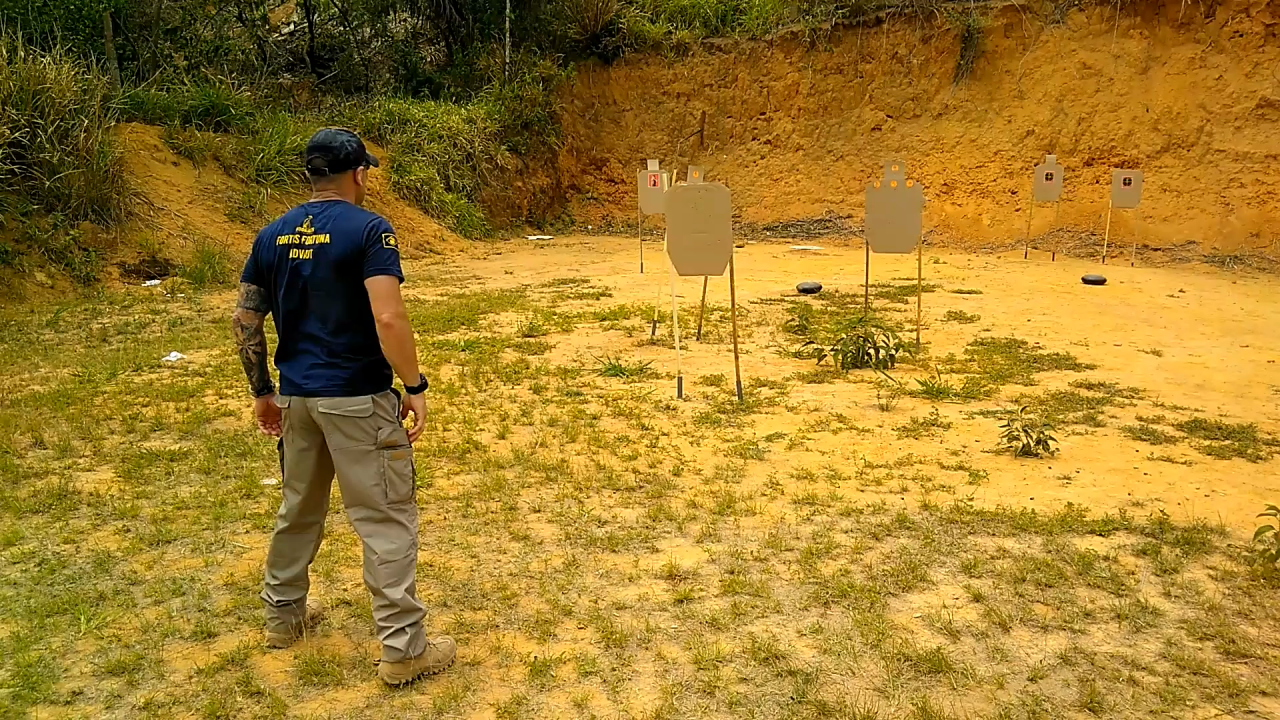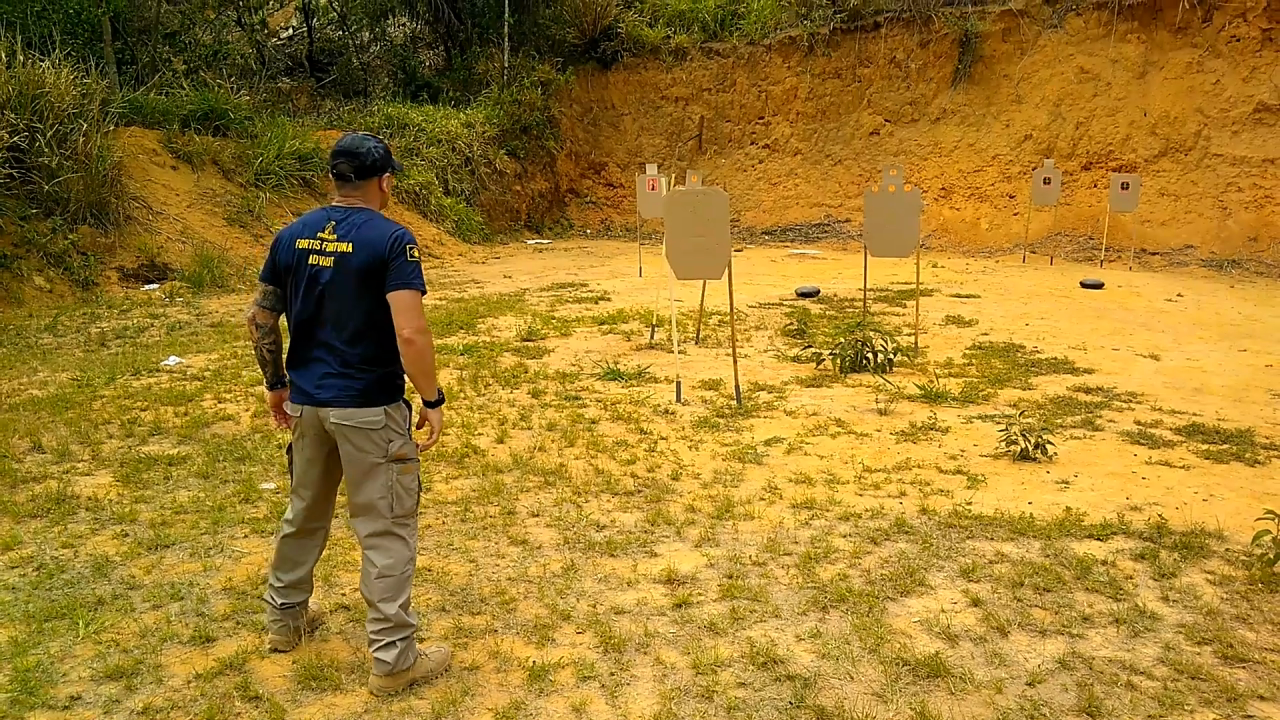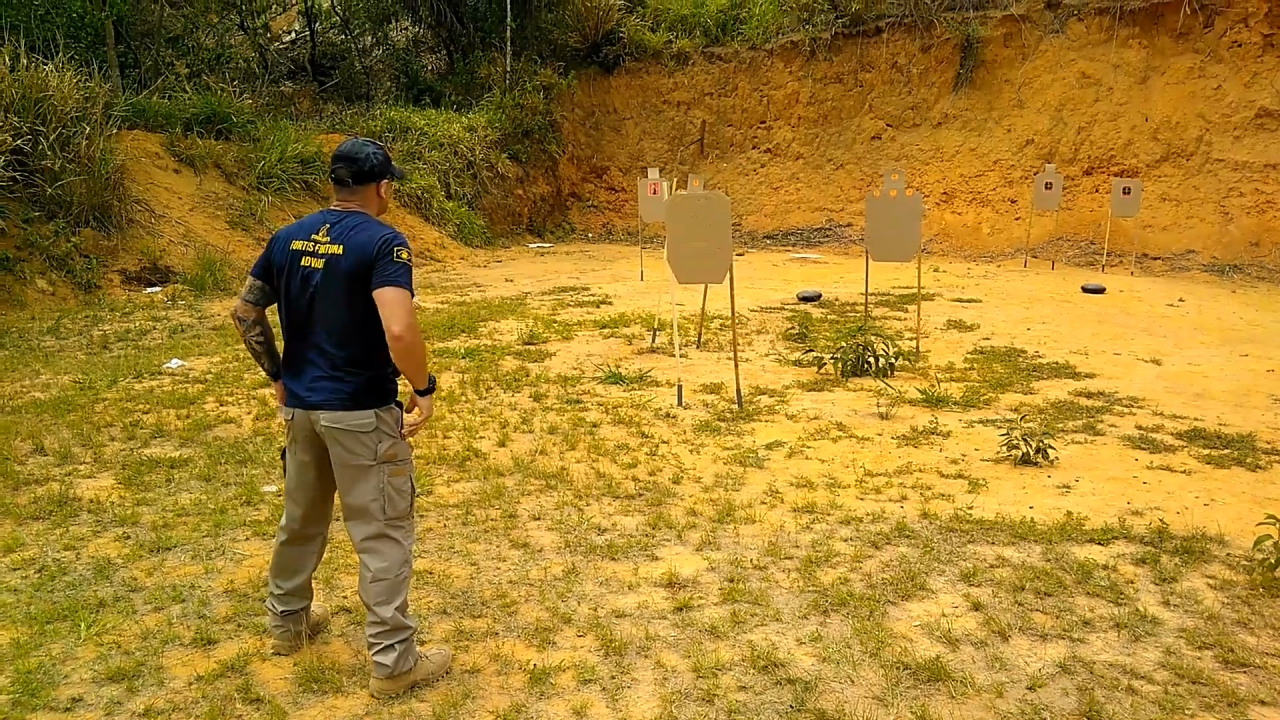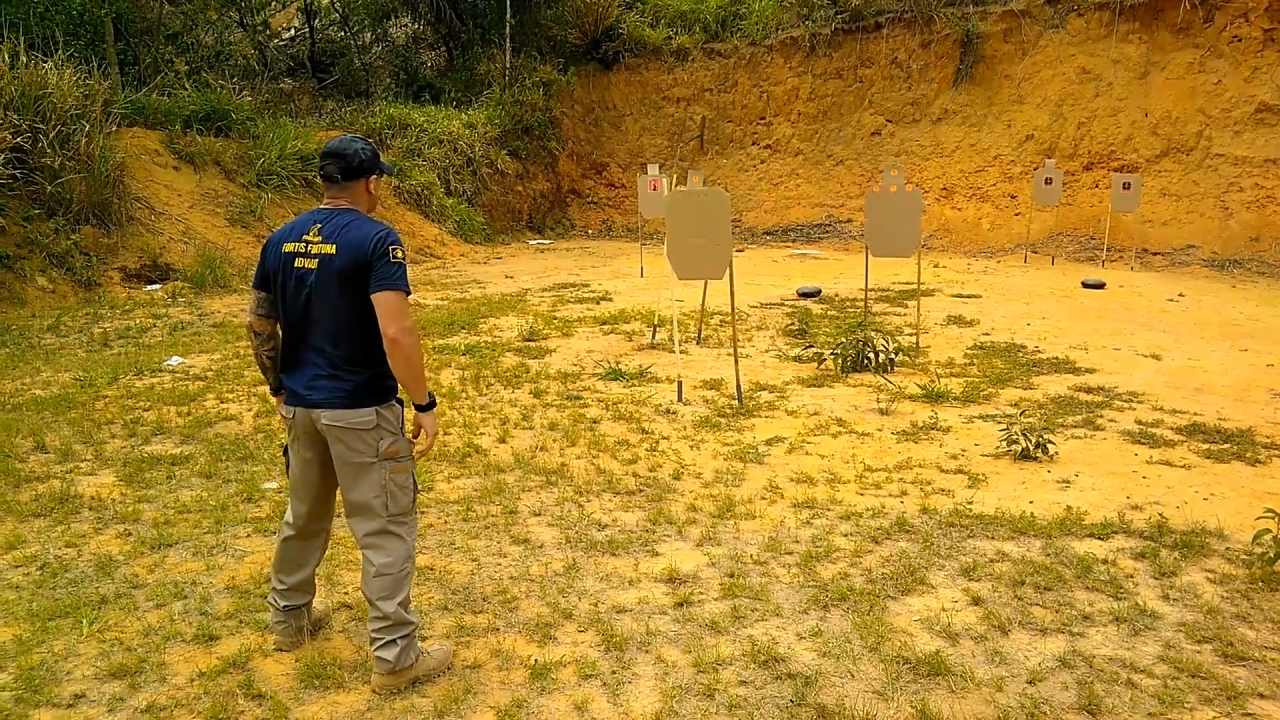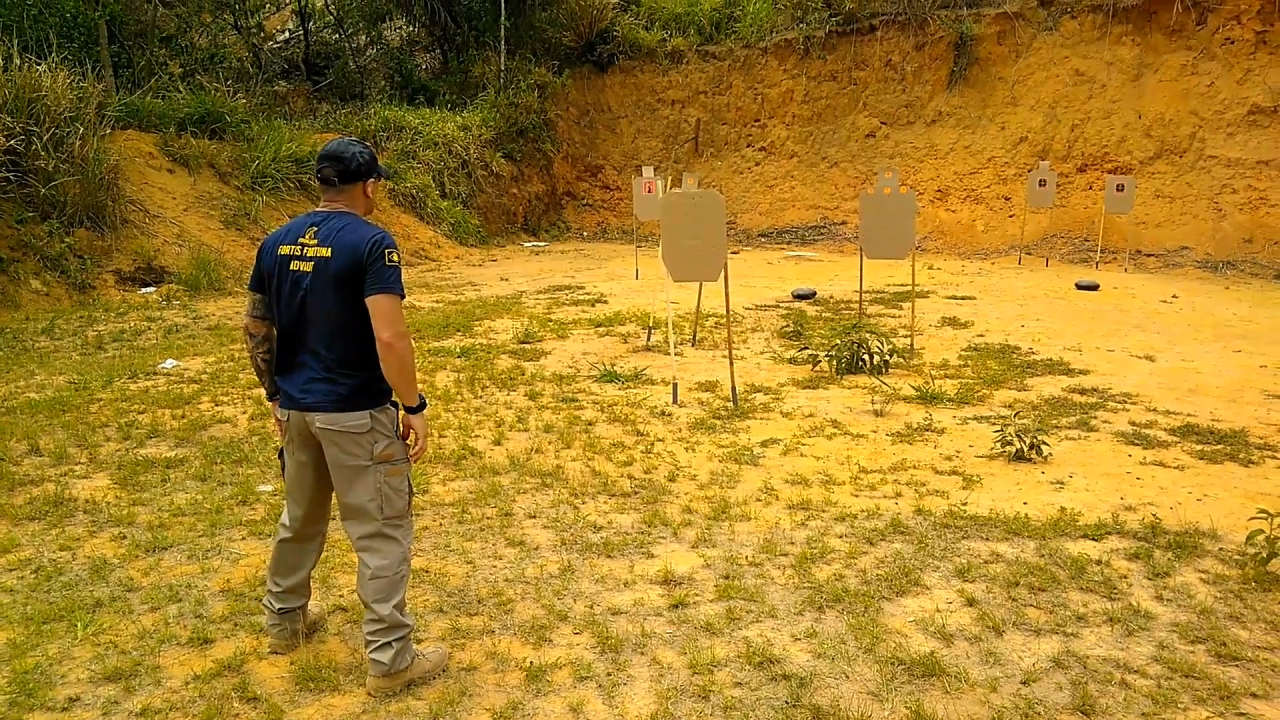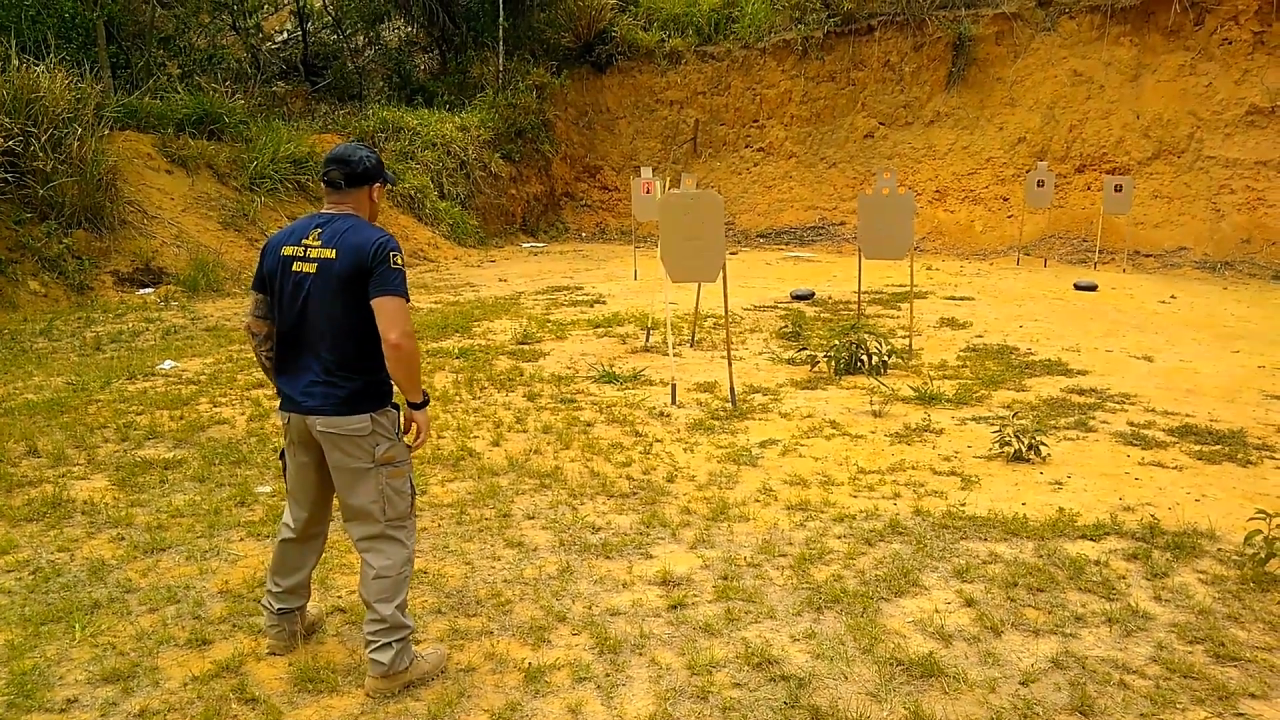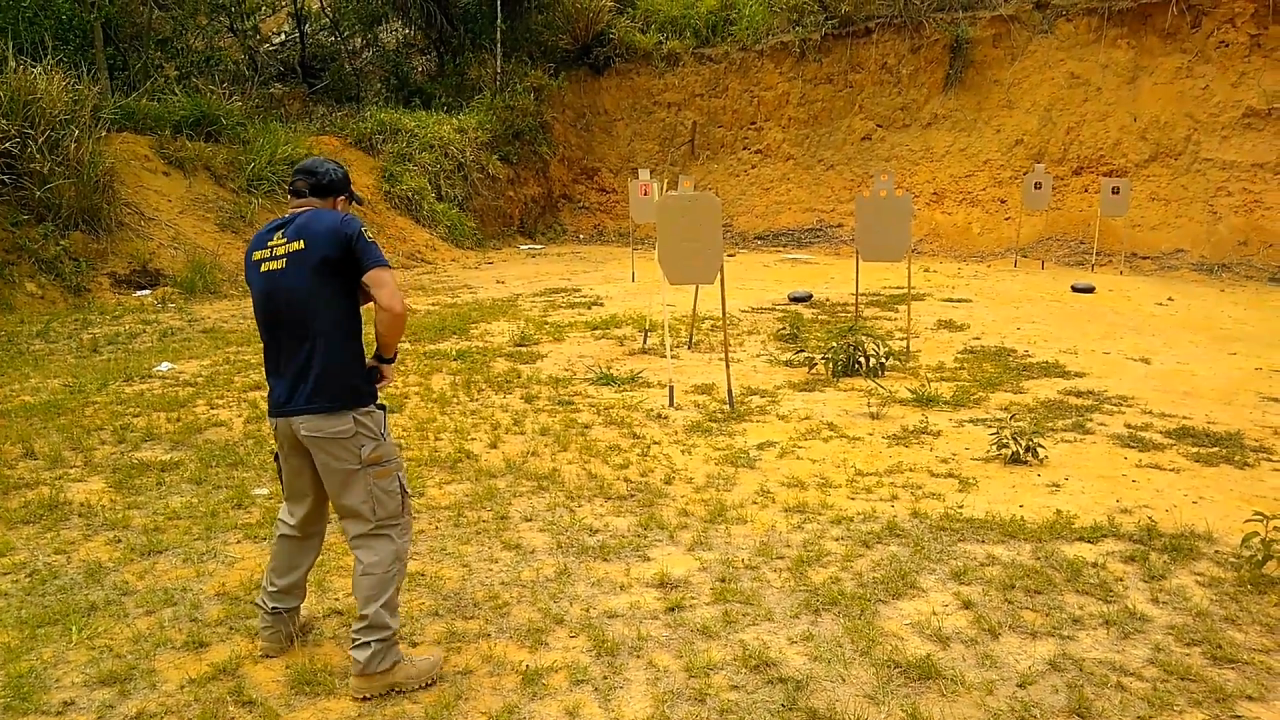
dt=0.4s
person 1, frame 1
left shoulder: (272, 235)
right shoulder: (368, 228)
left elbow: (244, 319)
right elbow: (389, 319)
left wrist: (262, 390)
right wrist: (415, 387)
left hip: (296, 394)
right hip: (357, 397)
left knee: (298, 507)
right knee: (387, 517)
left ankle: (283, 615)
right ankle: (403, 647)
person 1, frame 2
left shoulder: (291, 236)
right shoulder: (391, 239)
left elbow: (261, 319)
right elbow: (411, 334)
left wrist: (276, 383)
right wrist: (432, 400)
left hip: (307, 401)
right hip: (369, 408)
left knee: (304, 512)
right knee: (388, 531)
left ankle: (285, 616)
right ankle: (392, 659)
person 1, frame 3
left shoulder: (287, 238)
right shoulder: (382, 241)
left elbow: (245, 312)
right elbow: (401, 331)
left wrist: (278, 375)
right wrist: (424, 388)
left hip: (301, 405)
right hip: (361, 410)
left knee: (301, 517)
right knee: (384, 533)
left ankle: (289, 622)
right ankle: (394, 661)
person 1, frame 4
left shoulder: (281, 240)
right shoulder: (376, 239)
left elbow: (260, 326)
right elbow: (396, 334)
left wrist: (279, 390)
right wrist: (424, 404)
left hip: (302, 404)
right hip: (361, 409)
left knee: (303, 514)
right knee: (386, 529)
left ankle: (289, 618)
right ankle: (394, 657)
person 1, frame 5
left shoulder: (277, 242)
right shoulder: (371, 242)
left elbow: (256, 329)
right elbow: (389, 337)
left wrist: (275, 395)
right wrist: (414, 407)
left hip: (297, 407)
right hip: (356, 413)
left knee: (299, 517)
right knee: (382, 532)
left ankle: (284, 620)
right ankle: (390, 659)
person 1, frame 6
left shoulder: (279, 243)
right shoulder: (373, 245)
left elbow: (258, 327)
right elbow: (395, 340)
right wrist: (417, 402)
left hip: (297, 409)
right hip: (357, 413)
left knee: (301, 520)
right knee: (385, 533)
left ankle: (282, 621)
right ankle: (389, 660)
person 1, frame 7
left shoulder: (257, 246)
right shoulder: (340, 230)
right elbow: (392, 307)
right wrist: (384, 357)
left hip: (285, 412)
right hip: (343, 413)
left knee: (300, 518)
right knee: (381, 530)
left ankle: (277, 623)
right ankle: (375, 660)
